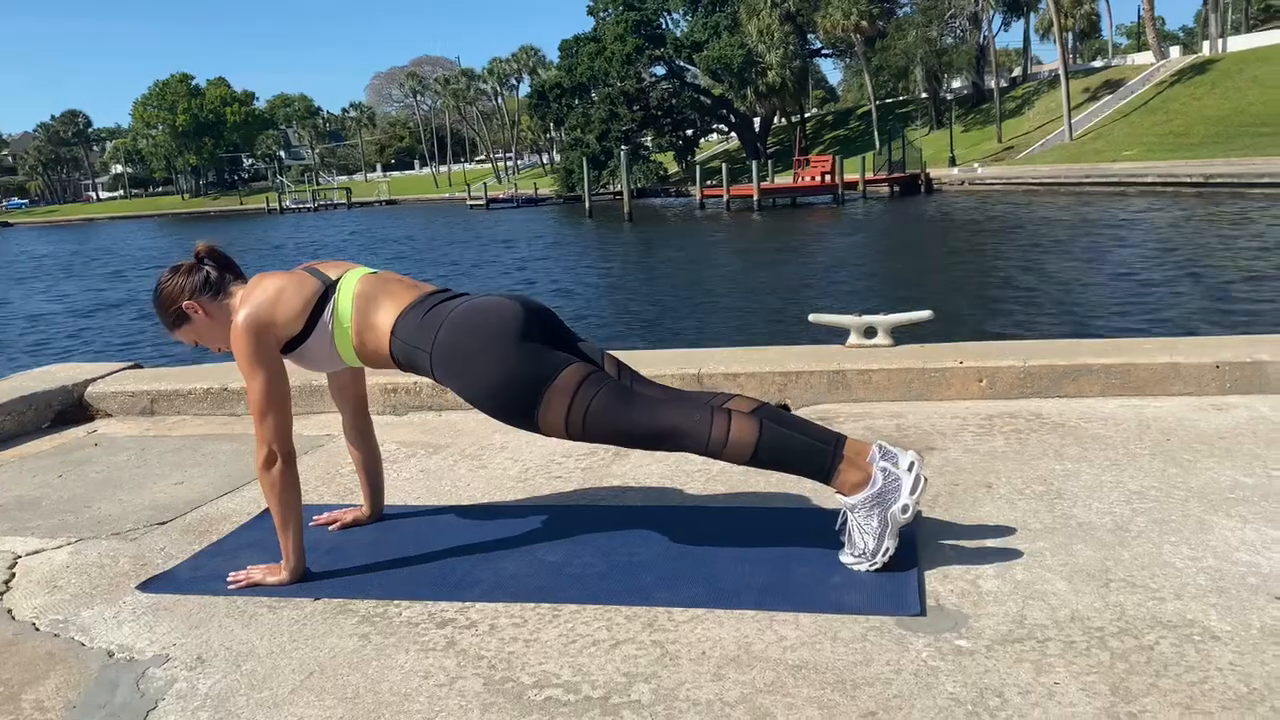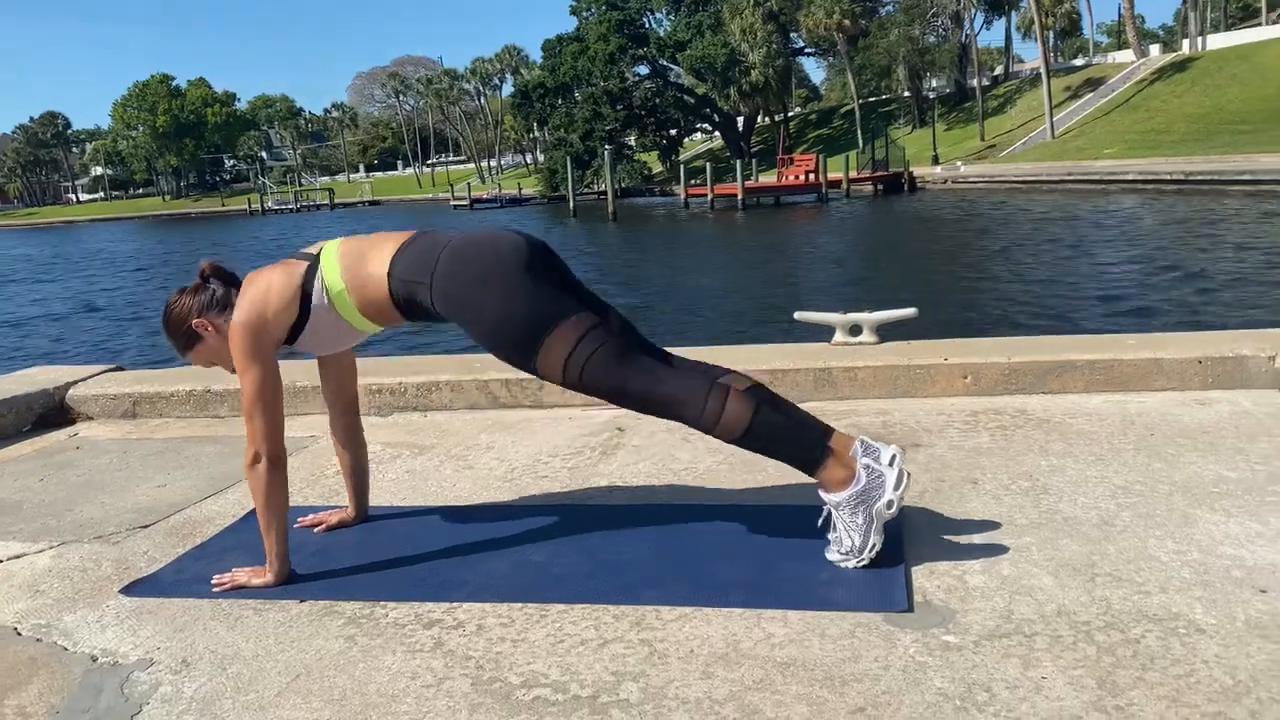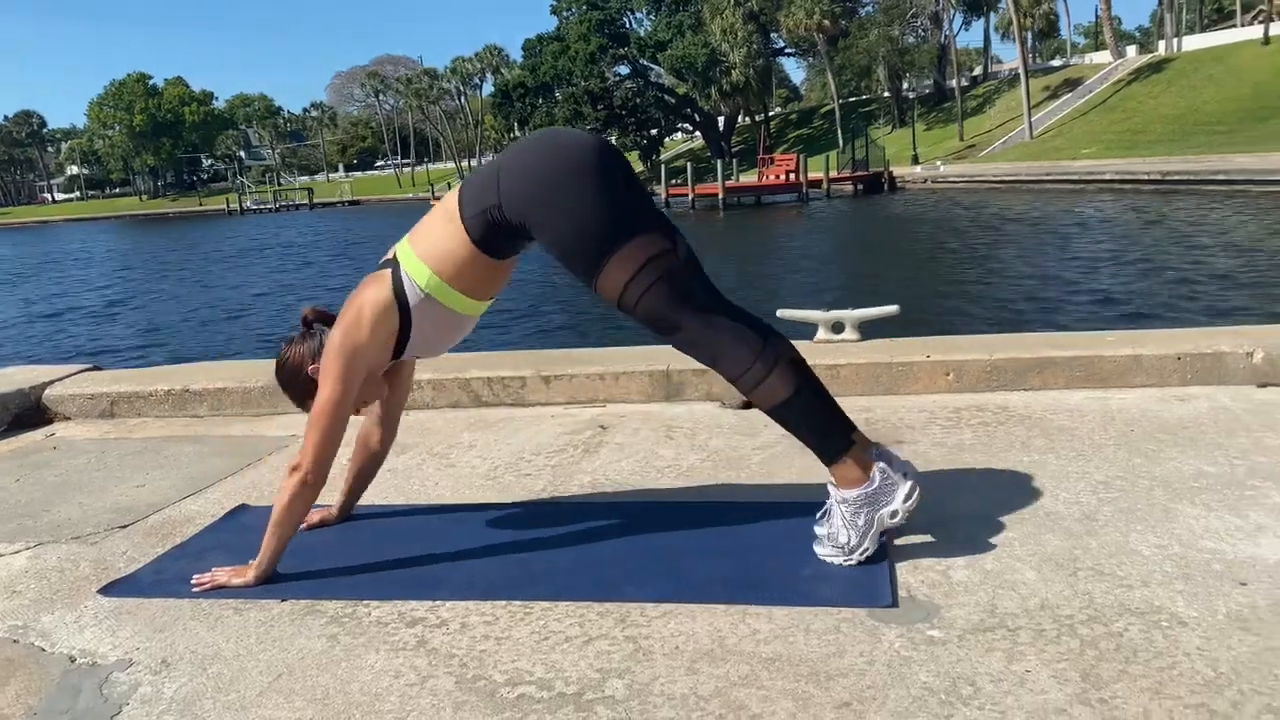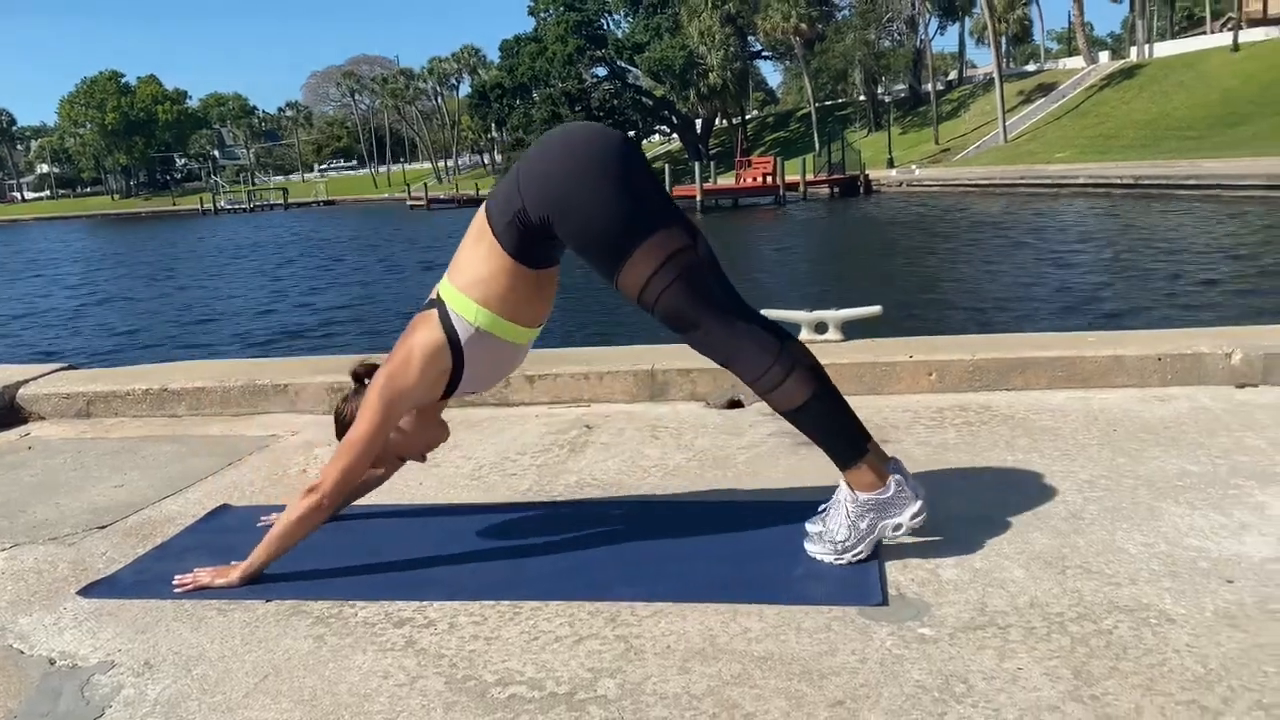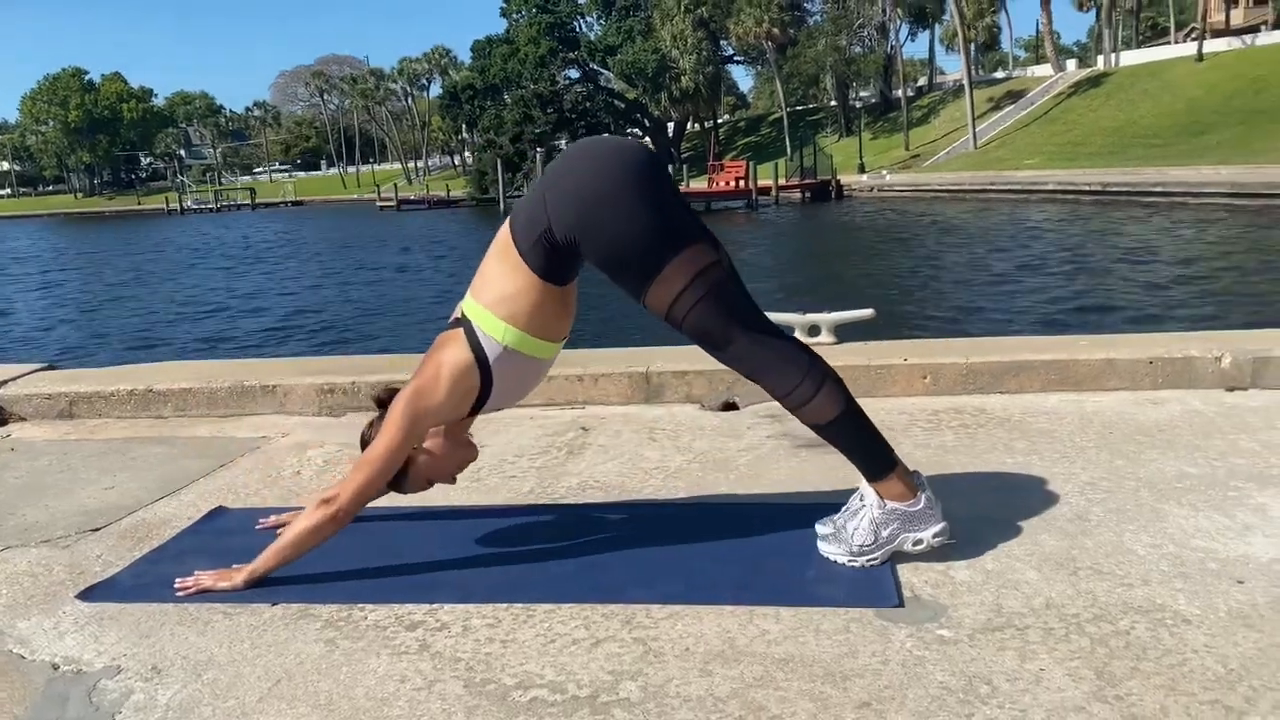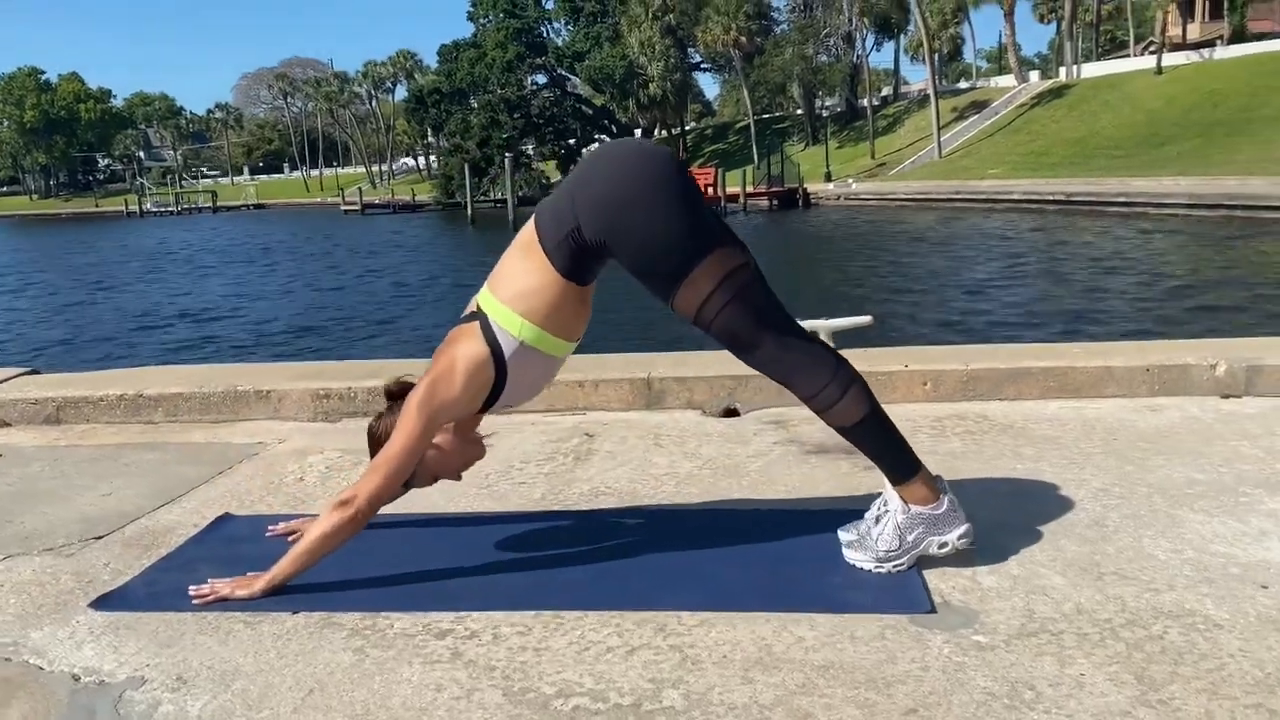
dt=0.4s
person 1, frame 1
left shoulder: (250, 317)
right shoulder: (302, 287)
left elbow: (274, 452)
right elbow: (354, 406)
left wrist: (291, 562)
right wrist: (372, 504)
left hip: (476, 352)
right hip: (500, 319)
left knee: (652, 418)
right knee: (658, 401)
left ankle: (861, 470)
right ankle: (861, 462)
person 1, frame 2
left shoulder: (250, 319)
right shoulder: (297, 303)
left elbow: (265, 456)
right elbow: (343, 412)
left wrist: (275, 561)
right wrist: (357, 504)
left hip: (474, 277)
right hip: (493, 257)
left knee: (643, 380)
right knee: (653, 367)
left ankle: (847, 468)
right ankle: (848, 457)
person 1, frame 3
left shoulder: (354, 339)
right shoulder: (385, 333)
left elbow: (307, 466)
right elbow: (381, 435)
left wrist: (259, 567)
right wrist: (340, 509)
left hip: (547, 180)
right hip: (560, 171)
left knee: (695, 323)
right knee: (704, 315)
left ankle: (860, 478)
right ankle: (859, 459)
person 1, frame 4
left shoulder: (407, 381)
right shoulder: (424, 367)
left elbow: (326, 487)
right elbow: (362, 476)
left wrist: (243, 570)
right wrist: (313, 510)
left hip: (569, 177)
right hip: (579, 170)
left knee: (715, 324)
right knee: (720, 317)
left ankle: (877, 484)
right ankle: (867, 473)
person 1, frame 5
left shoulder: (431, 398)
right shoulder: (446, 384)
left elbow: (341, 502)
left wrist: (246, 573)
right wrist: (316, 513)
left hip: (593, 194)
right hip: (600, 185)
left knee: (739, 338)
right knee: (741, 334)
left ankle: (901, 499)
right ankle: (887, 486)
person 1, frame 6
left shoulder: (442, 393)
right shoulder: (450, 379)
left elbow: (359, 499)
right elbow: (376, 490)
left wrist: (265, 581)
right wrist: (328, 521)
left hip: (621, 197)
right hip: (623, 188)
left knee: (766, 339)
right knee: (765, 337)
left ankle: (924, 501)
right ankle: (907, 491)
